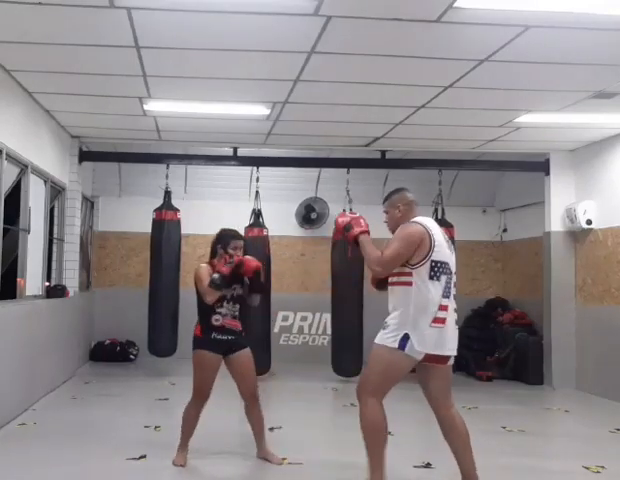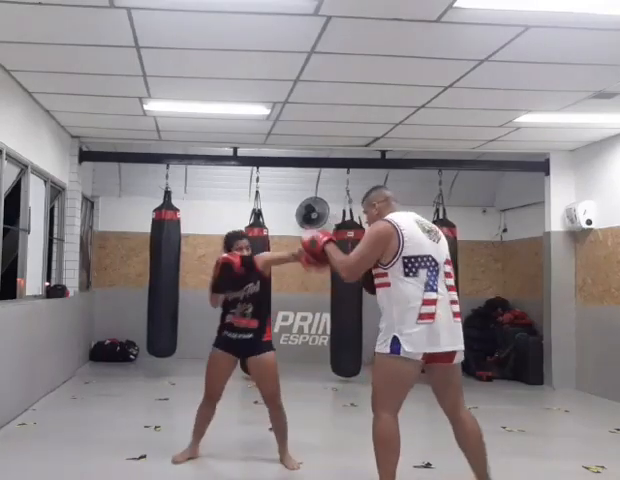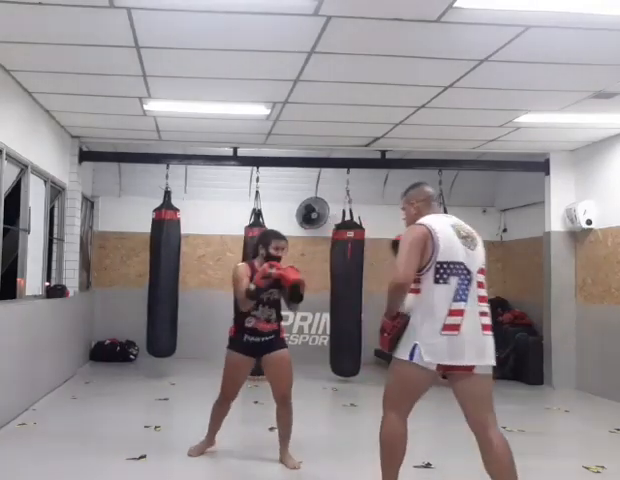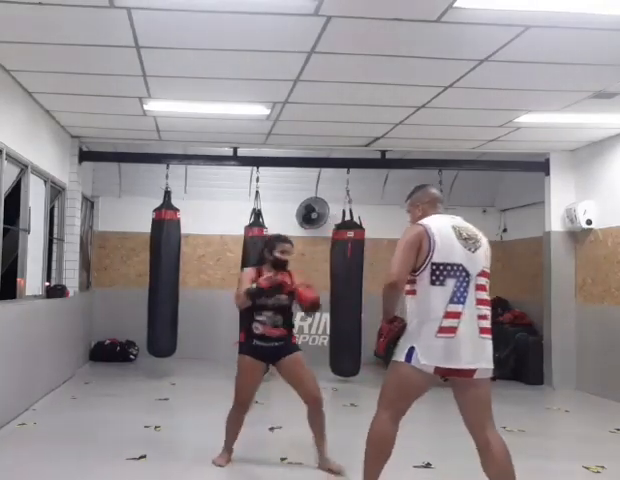
dt=0.4s
person 1, frame 1
left shoulder: (412, 229)
right shoulder: (437, 233)
left elbow: (379, 267)
left wrist: (359, 233)
right wrist: (388, 279)
left hip: (410, 328)
right hip: (440, 331)
left knee: (368, 394)
right knee: (444, 406)
person 1, frame 2
left shoulder: (384, 228)
right shoulder: (431, 229)
left elbow: (348, 271)
left wrist: (325, 243)
left hip: (407, 331)
right hip: (445, 331)
left knee: (384, 410)
right knee: (456, 409)
person 1, frame 3
left shoulder: (419, 231)
right shoulder: (471, 235)
left elbow: (401, 281)
left wrist: (390, 314)
left hip: (428, 339)
right hip: (474, 342)
left knee: (393, 411)
right knee: (486, 426)
person 1, frame 4
left shoulder: (419, 231)
right shoulder: (479, 237)
left elbow: (394, 281)
left wrist: (388, 317)
left hip: (428, 341)
right hip: (473, 345)
left knee: (387, 412)
right knee: (484, 430)
person 2, frame 1
left shoulder: (238, 270)
right shoulder: (204, 269)
left elbow: (253, 301)
right elbow: (209, 296)
left wrist: (255, 279)
right wrist: (224, 271)
left hip: (236, 338)
right hip: (208, 338)
left knee: (252, 395)
right knee: (200, 396)
left ankle: (262, 448)
right ankle: (182, 448)
person 2, frame 2
left shoulder: (260, 262)
right shoulder: (221, 270)
left elbow: (285, 257)
right elbow: (215, 302)
left wrist: (298, 255)
right wrist: (222, 274)
left hip: (258, 340)
right hip: (227, 339)
left knee: (273, 400)
right knee: (210, 397)
left ankle: (284, 452)
right ankle: (193, 446)
person 2, frame 3
left shoulder: (279, 272)
right shoulder: (243, 269)
left elbow: (292, 306)
right elbow: (243, 305)
left wrist: (295, 289)
right wrist: (261, 282)
left hip: (273, 340)
right hip: (243, 340)
left knee: (284, 398)
right knee: (227, 396)
left ankle: (284, 452)
right ankle: (209, 439)
person 2, frame 4
left shoulder: (291, 278)
right shoulder: (250, 274)
left elbow: (308, 307)
right elbow: (240, 302)
left wrist: (311, 300)
right wrist: (263, 284)
left hip: (285, 345)
right hip: (254, 346)
left knee: (315, 398)
right knee: (241, 403)
left ankle: (323, 456)
right ankle: (227, 450)
